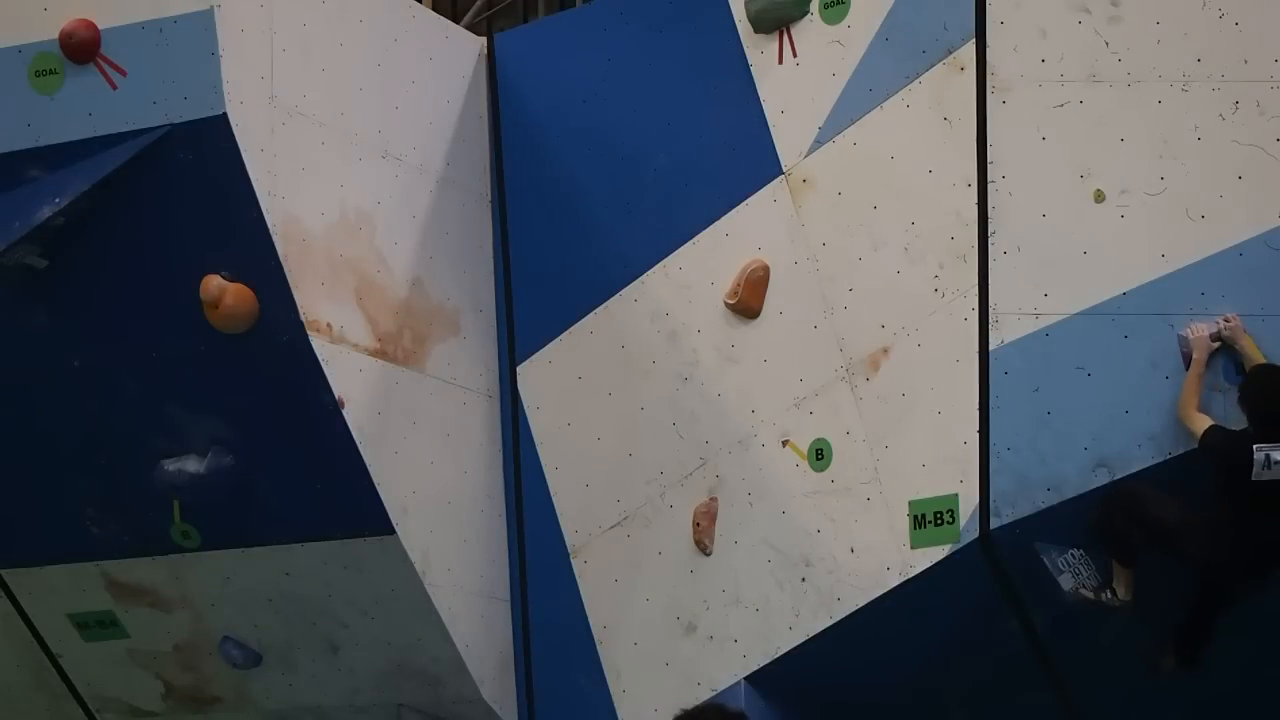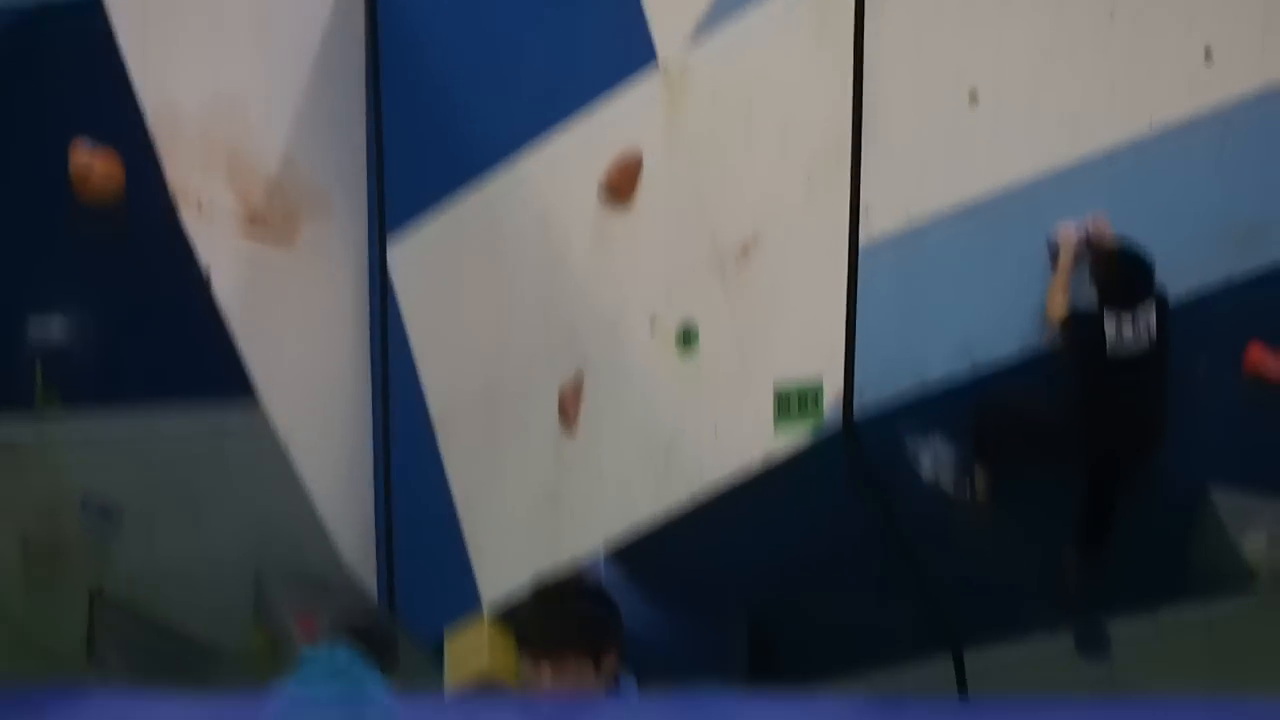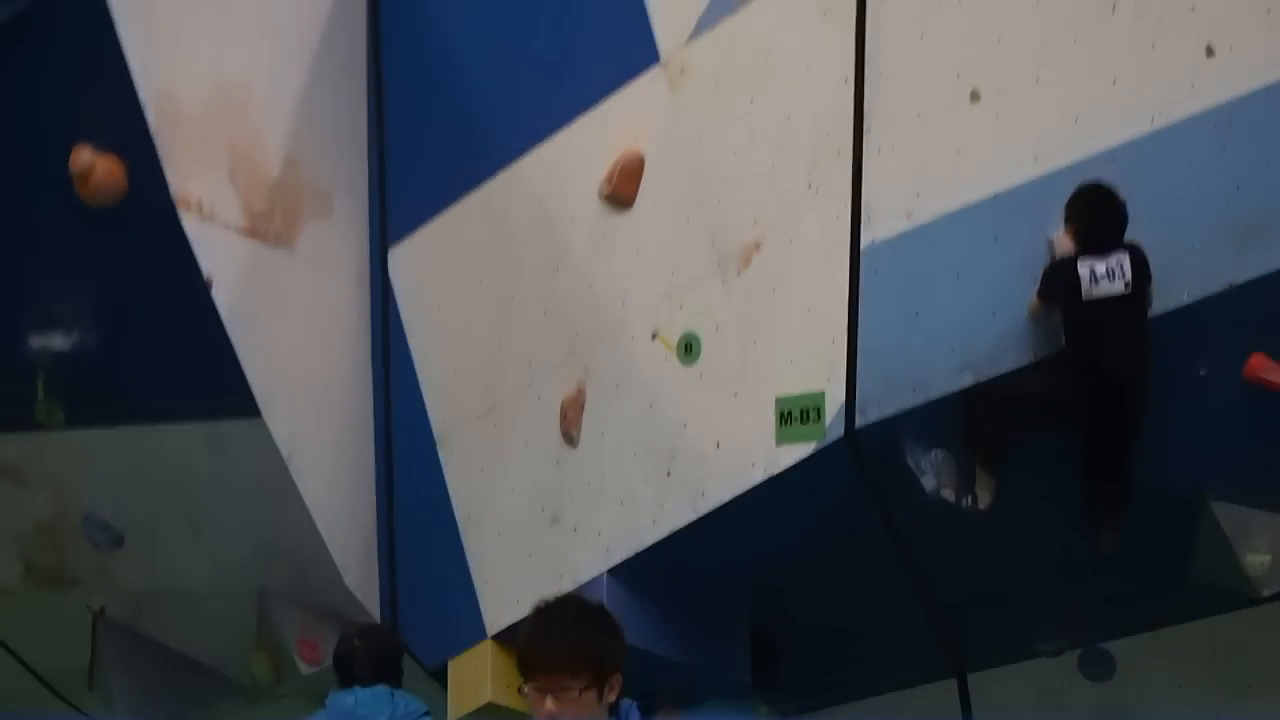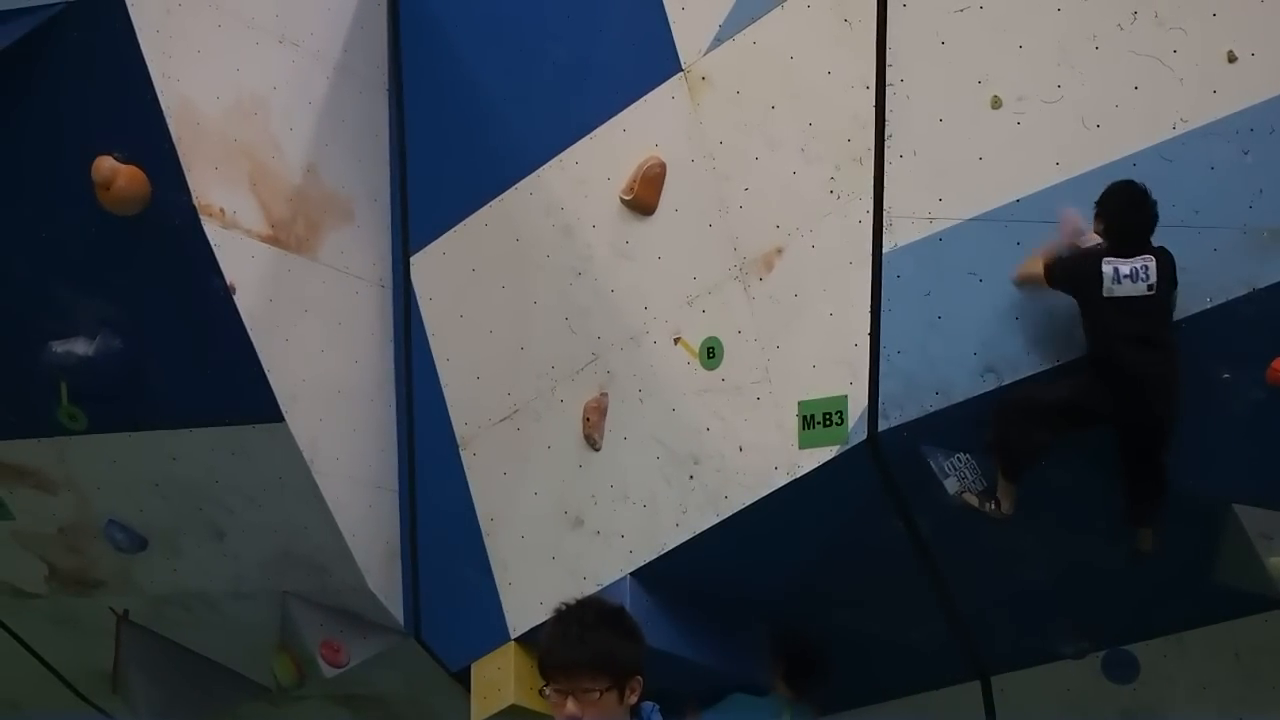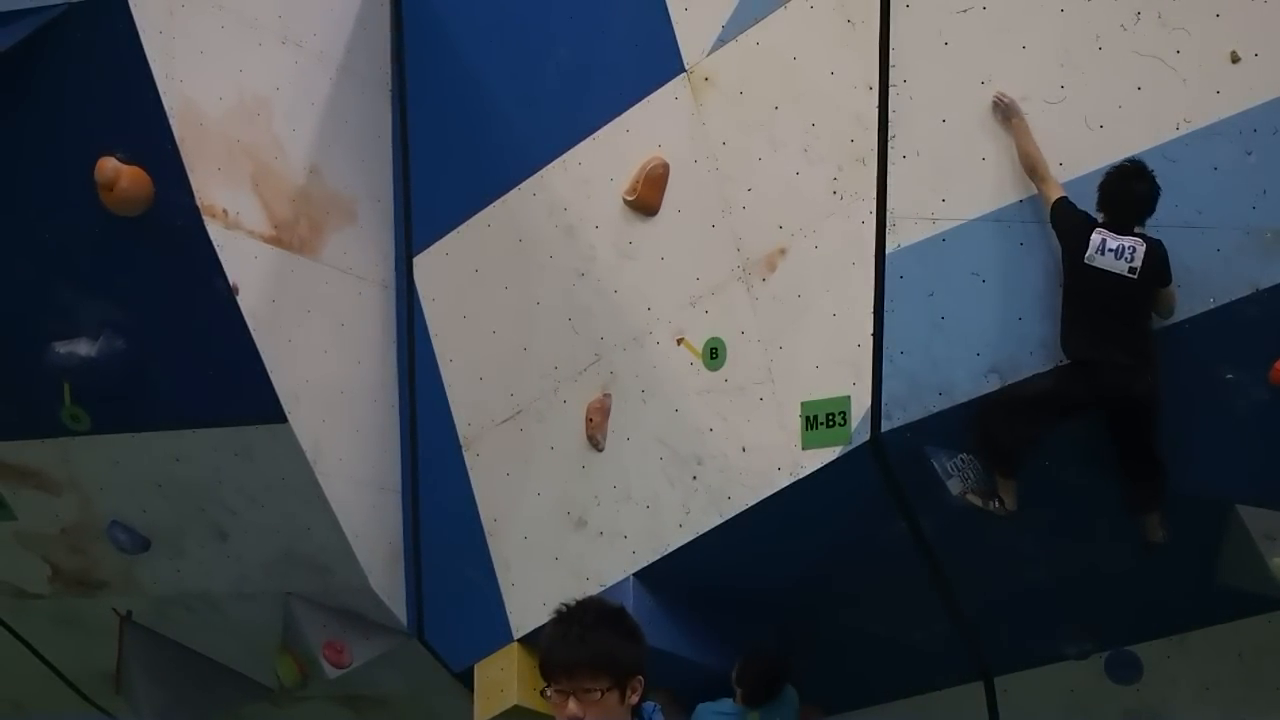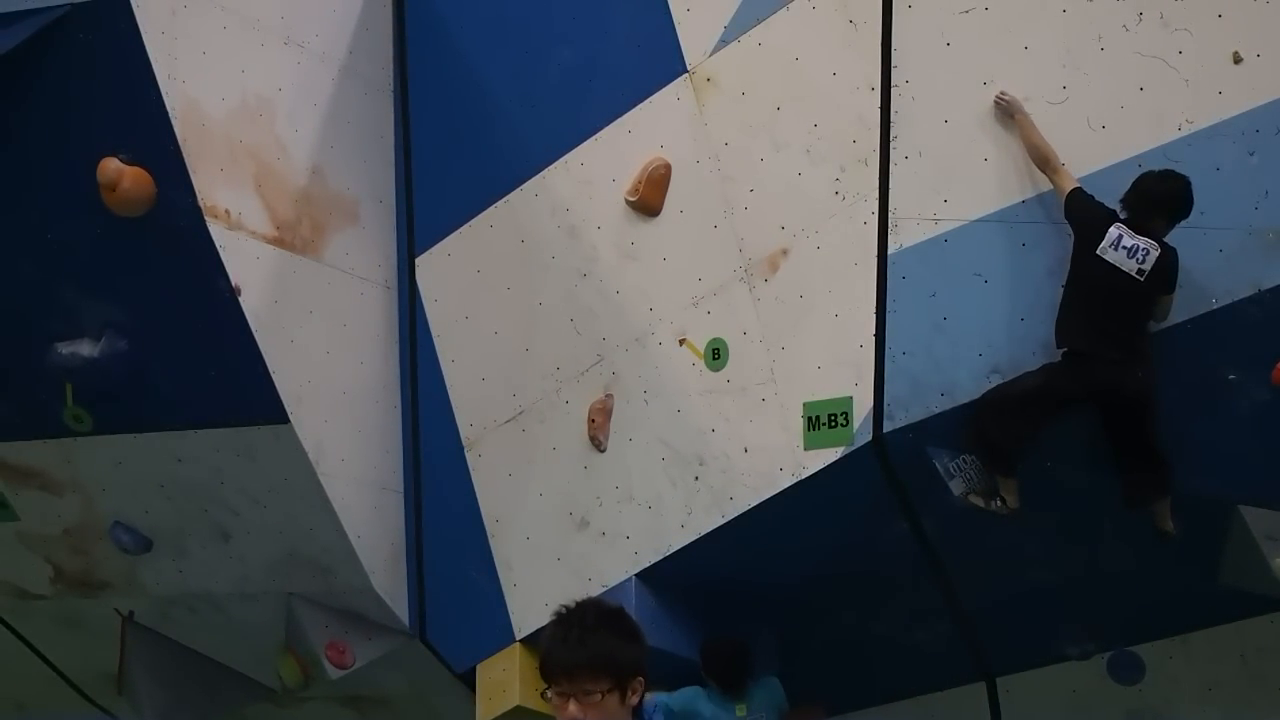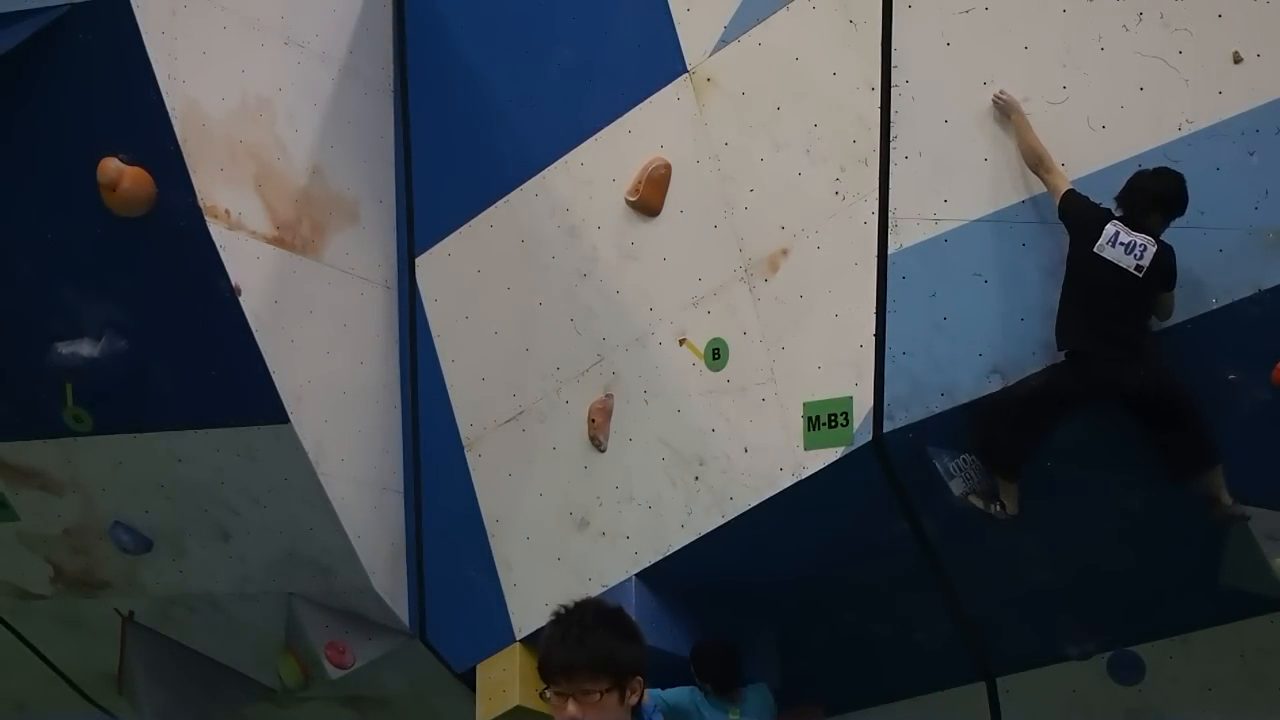
dt=0.7s
person 1, frame 1
left shoulder: (1232, 447)
left elbow: (1187, 412)
left wrist: (1200, 355)
right wrist: (1242, 342)
left hip: (1216, 547)
left knee: (1123, 502)
right knee: (1212, 597)
left ankle: (1122, 590)
right ankle: (1182, 657)
person 1, frame 2
left shoulder: (1089, 330)
right shoulder: (1156, 314)
left elbow: (1056, 314)
right elbow: (1138, 269)
left wrist: (1066, 257)
right wrist: (1110, 246)
left hip: (1090, 434)
right hip: (1139, 439)
left knee: (995, 419)
right knee: (1104, 490)
left ankle: (982, 487)
right ankle: (1083, 554)
person 1, frame 3
left shoulder: (1066, 271)
right shoulder: (1135, 259)
left elbow: (1037, 312)
left hip: (1080, 385)
right hip: (1129, 391)
left knee: (998, 398)
right knee: (1109, 459)
left ankle: (984, 493)
right ankle: (1106, 531)
person 1, frame 4
left shoulder: (1085, 266)
right shoulder: (1163, 262)
left elbow: (1023, 275)
left wrist: (1064, 246)
left hip: (1104, 387)
right hip: (1160, 393)
left knee: (1015, 411)
right knee: (1145, 465)
left ankle: (1004, 501)
right ankle: (1145, 533)
person 1, frame 5
left shoulder: (1078, 232)
right shoulder: (1153, 253)
left elbow: (1038, 173)
right elbow: (1166, 309)
left wrist: (1016, 120)
left hip: (1084, 374)
right hip: (1137, 379)
left knee: (1001, 413)
right knee: (1140, 453)
left ankle: (1007, 498)
right ankle: (1153, 526)
person 1, frame 6
left shoulder: (1096, 223)
right shoulder: (1166, 258)
left elbow: (1050, 165)
right elbow: (1160, 314)
left wrist: (1020, 116)
left hip: (1081, 367)
right hip: (1132, 374)
left knee: (995, 411)
right knee: (1140, 448)
left ankle: (1008, 498)
right ankle: (1165, 523)
person 1, frame 7
left shoulder: (1091, 223)
right shoulder: (1162, 255)
left elbow: (1042, 166)
right elbow: (1164, 312)
left wrist: (1016, 115)
left hip: (1082, 367)
right hip: (1138, 369)
left knee: (1001, 416)
right knee: (1184, 422)
left ankle: (1007, 502)
right ankle: (1222, 501)
